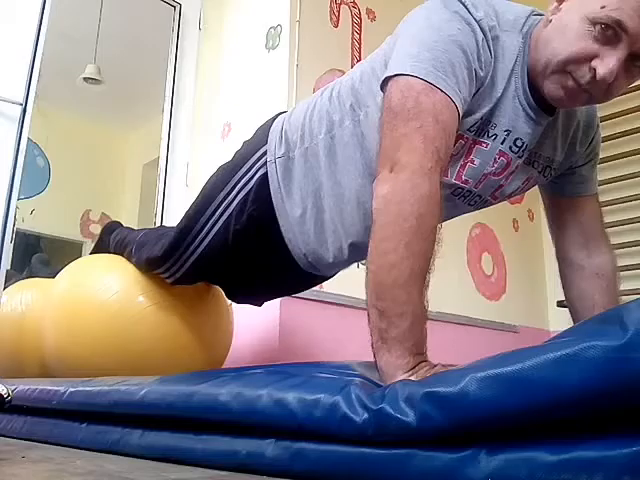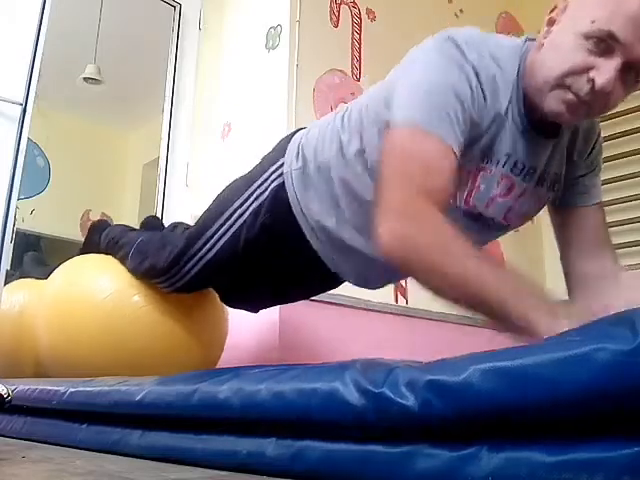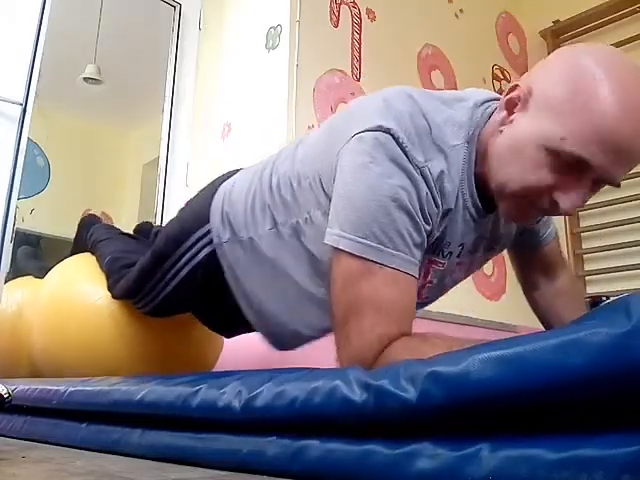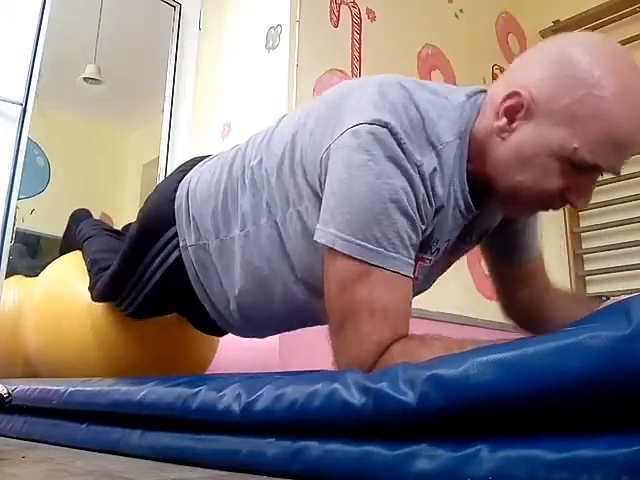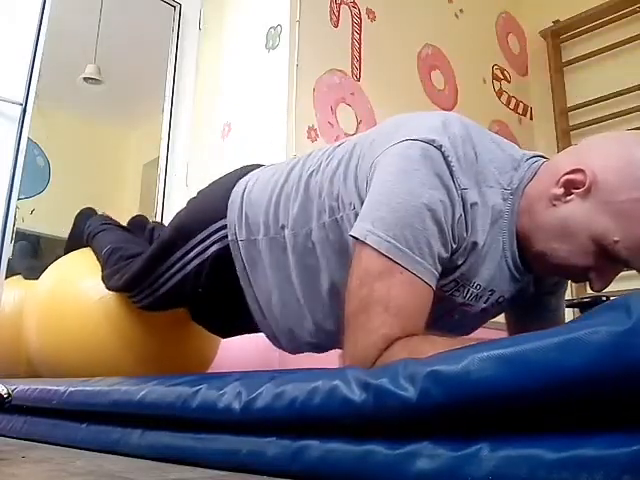
dt=0.5s
person 1, frame 1
left shoulder: (577, 127)
left elbow: (586, 250)
right elbow: (405, 176)
right wrist: (404, 364)
right hip: (282, 177)
left knee: (240, 287)
right knee: (176, 262)
left ankle: (133, 242)
right ankle: (120, 241)
person 1, frame 2
left shoulder: (579, 136)
right shoulder: (461, 66)
left elbow: (592, 257)
right elbow: (404, 229)
right wrist: (556, 320)
left hip: (338, 250)
right hip: (294, 195)
left knee: (236, 293)
right knee: (173, 271)
left ankle: (160, 235)
right ankle: (111, 237)
person 1, frame 3
left shoulder: (527, 165)
right shoulder: (396, 148)
left elbow: (547, 275)
right elbow: (369, 358)
right hip: (229, 238)
left knee: (211, 317)
right knee: (137, 289)
left ankle: (147, 239)
right ankle: (98, 235)
person 1, frame 4
left shoulder: (509, 160)
right shoulder: (387, 140)
left elbow: (528, 301)
right elbow: (368, 362)
right hip: (195, 226)
left knee: (201, 322)
right knee: (120, 293)
left ankle: (108, 234)
right ankle: (87, 231)
person 1, frame 5
left shoulder: (547, 240)
right shoulder: (438, 165)
right elbow: (371, 359)
left hip: (278, 270)
right hip: (241, 229)
left knee: (201, 315)
right knee: (137, 280)
left ankle: (148, 235)
right ankle: (98, 231)
